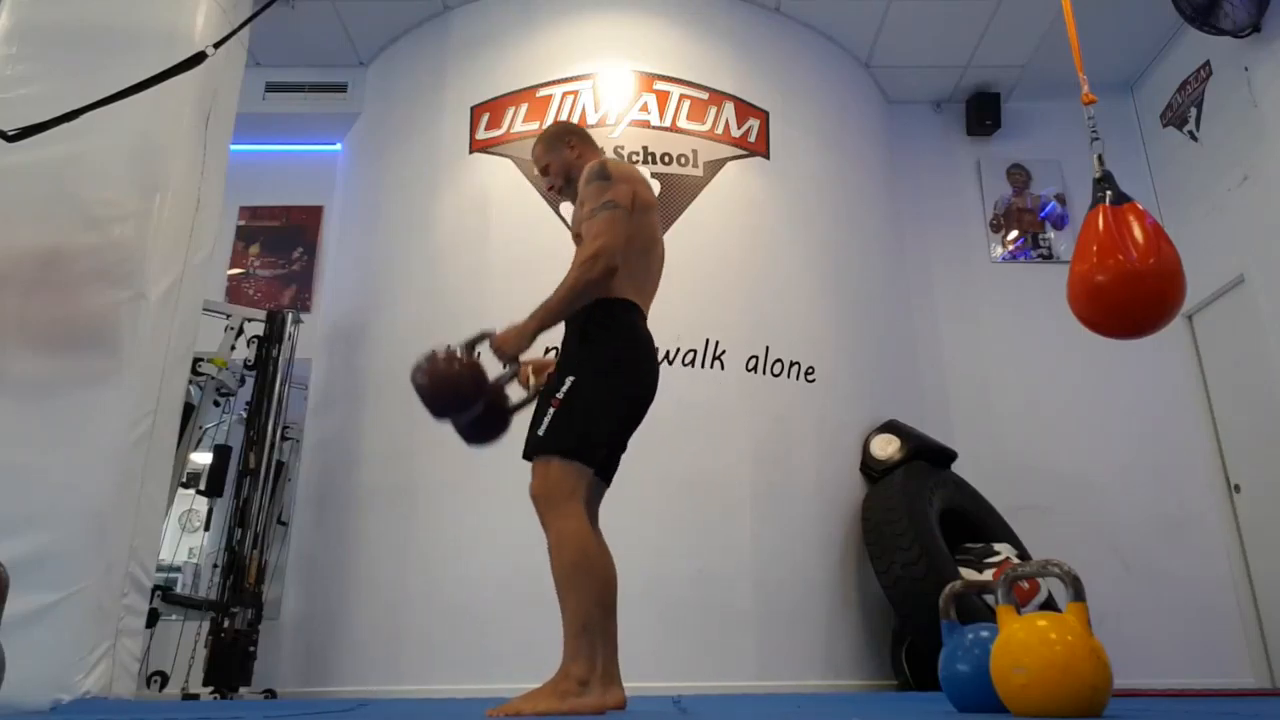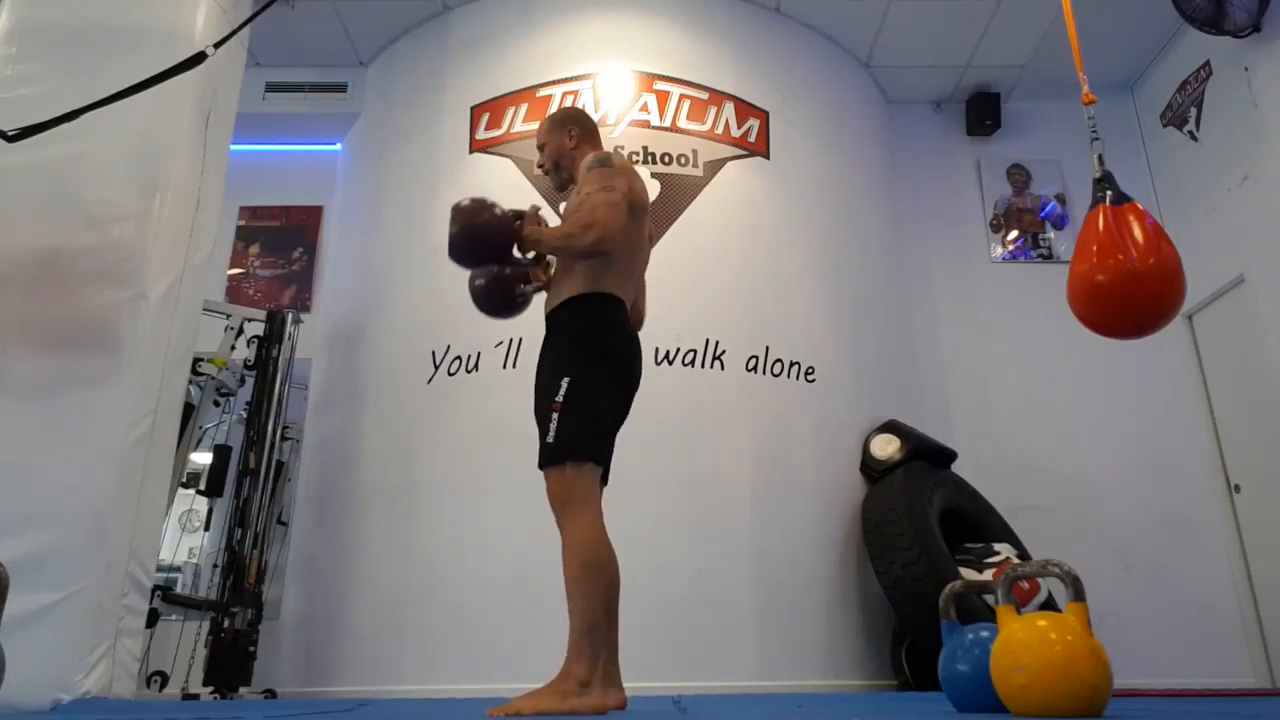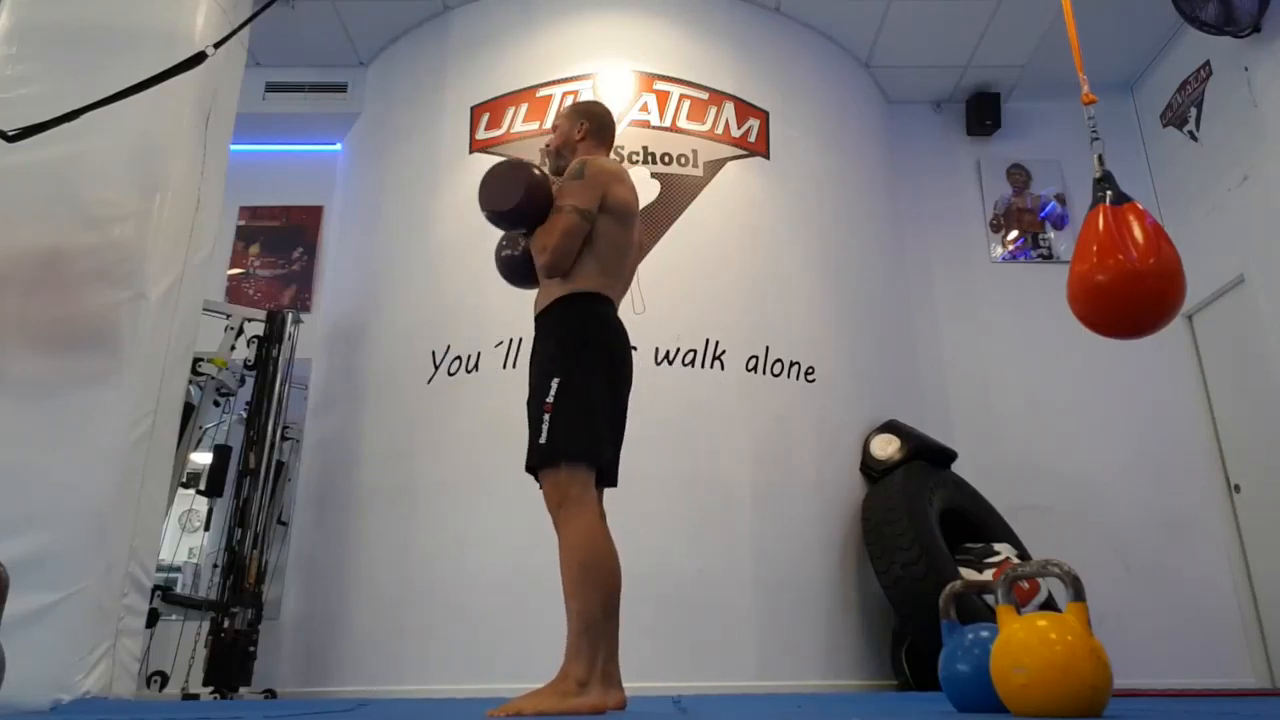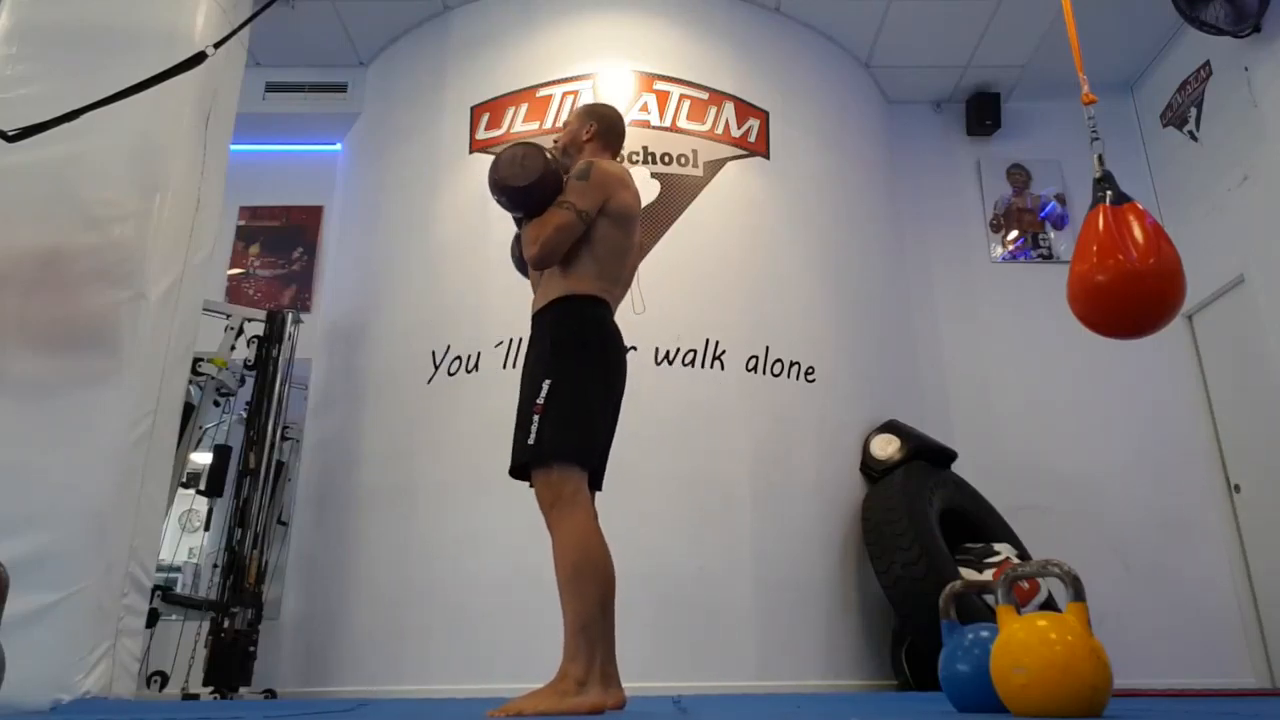
dt=0.2s
person 1, frame 1
left shoulder: (606, 174)
right shoulder: (625, 202)
left elbow: (598, 262)
left wrist: (527, 325)
right wrist: (557, 363)
left hip: (605, 346)
right hip: (625, 353)
left knee: (554, 495)
right knee: (572, 507)
person 1, frame 2
left shoulder: (605, 166)
right shoulder: (617, 192)
left elbow: (596, 234)
right elbow: (637, 312)
left wrist: (537, 236)
right wrist: (551, 258)
left hip: (587, 336)
right hip: (607, 337)
left knee: (573, 500)
right knee: (578, 504)
person 1, frame 3
left shoulder: (591, 169)
right shoulder: (611, 194)
left elbow: (550, 258)
right wrist: (539, 218)
left hip: (574, 335)
right hip: (593, 338)
left knee: (570, 498)
right knee: (580, 506)
person 1, frame 4
left shoulder: (596, 174)
right shoulder: (615, 202)
left elbow: (537, 251)
right wrist: (538, 212)
left hip: (569, 336)
right hip: (587, 339)
left knee: (562, 498)
right knee: (571, 504)
